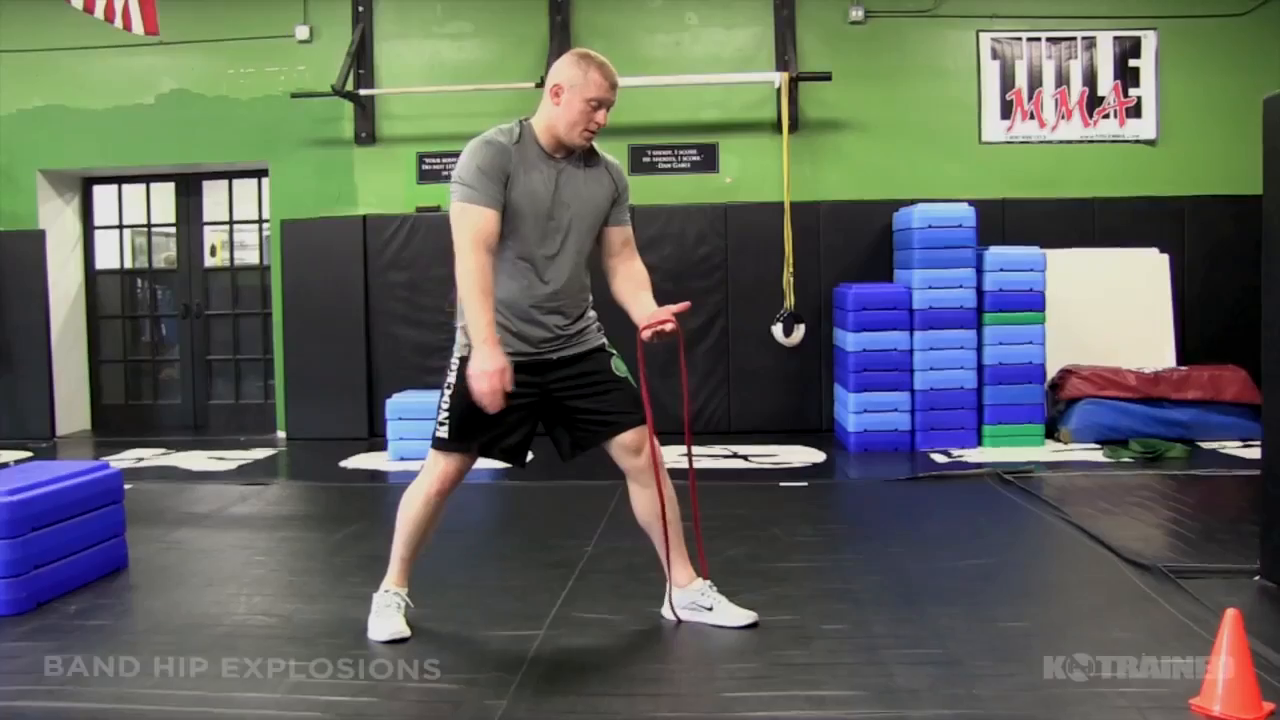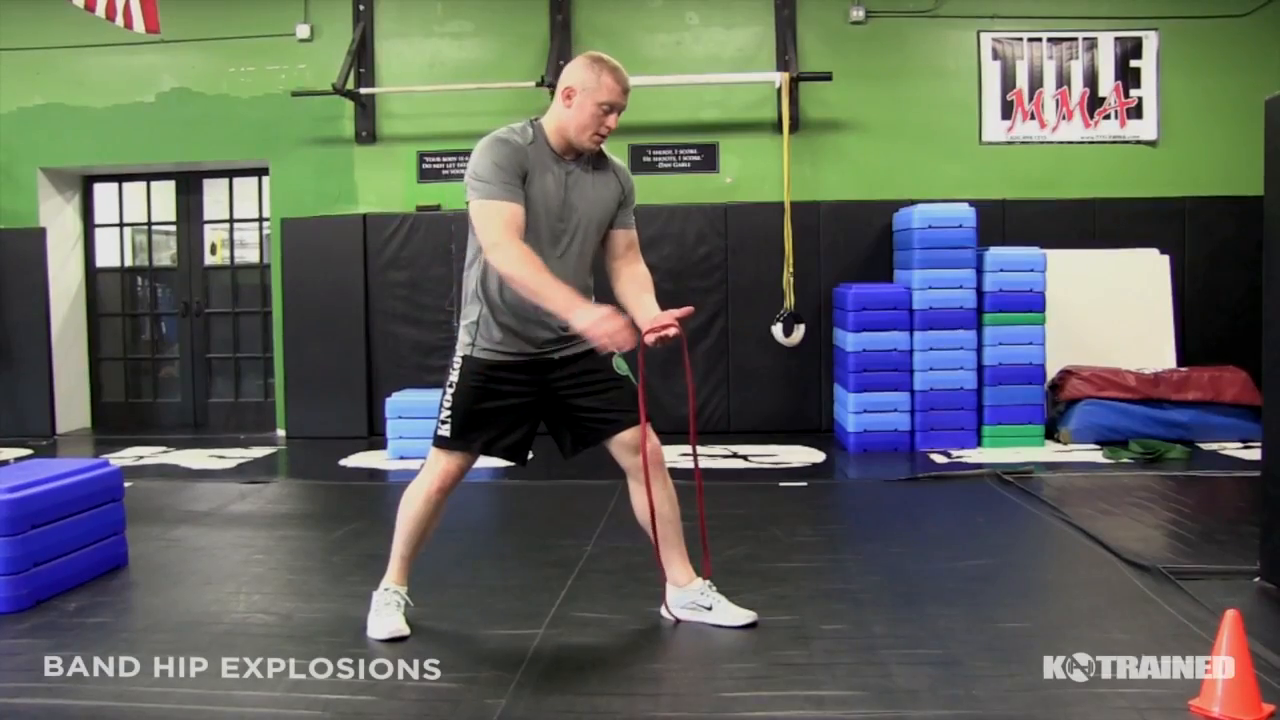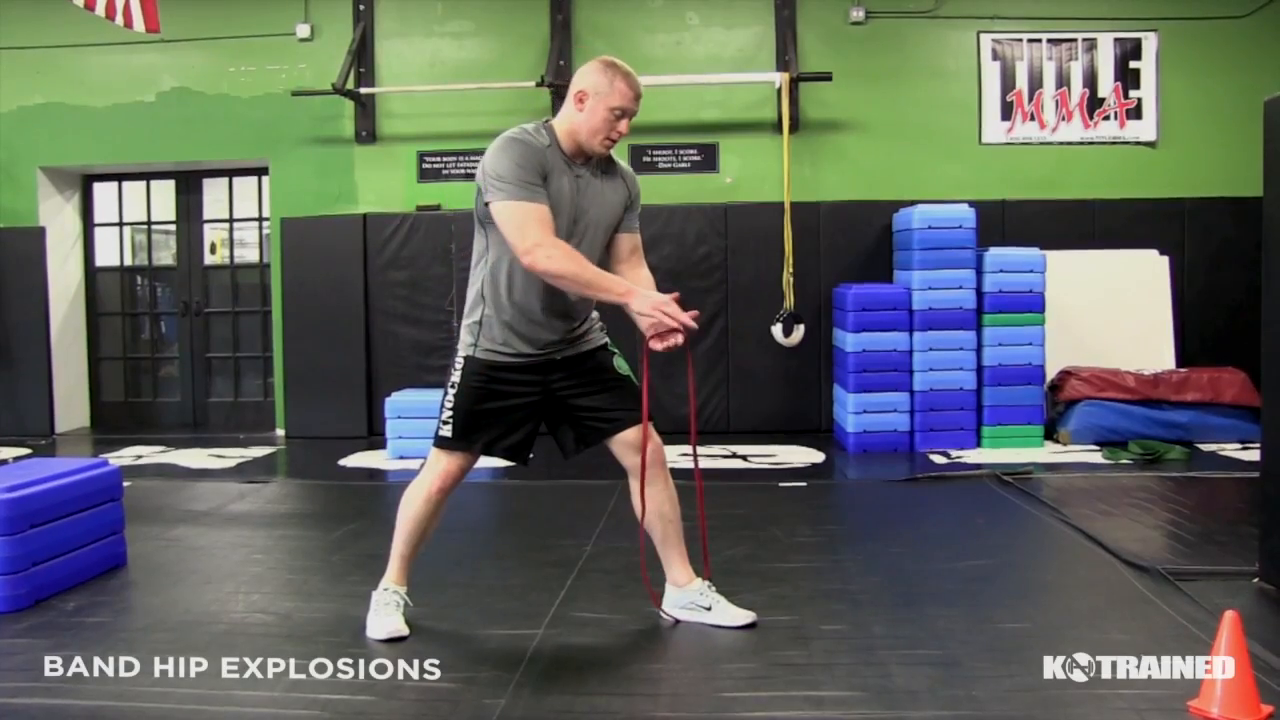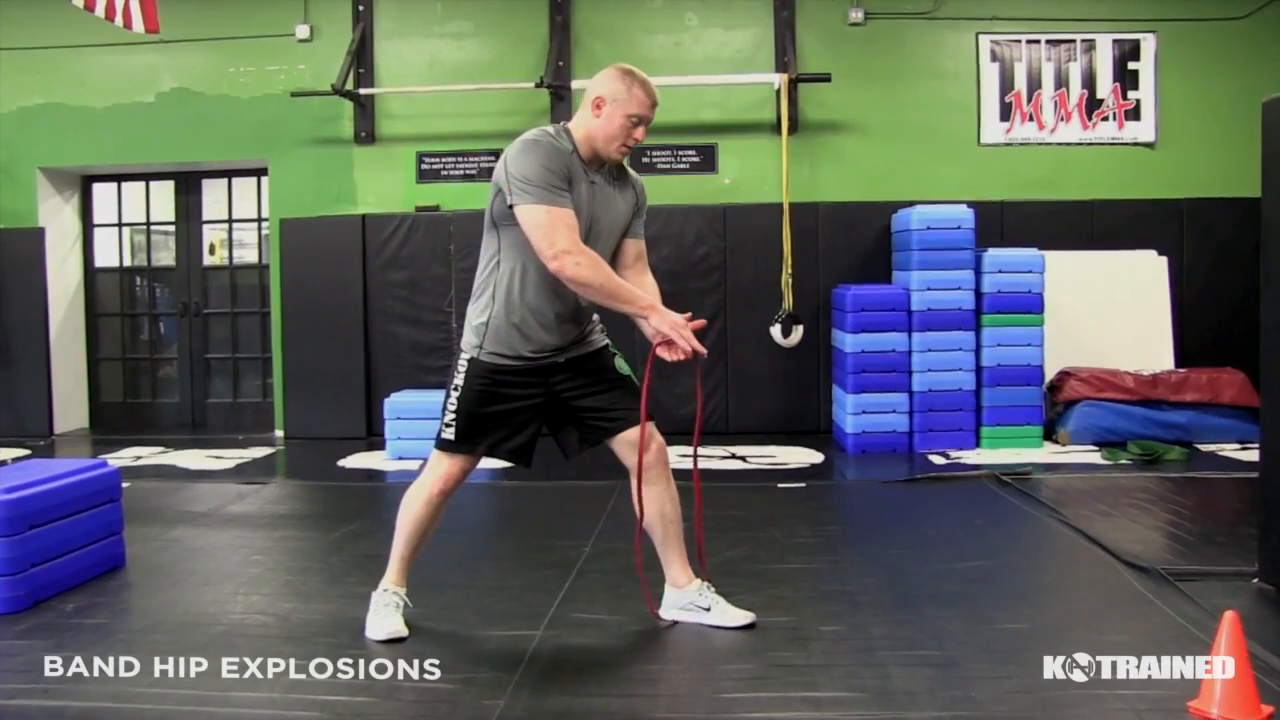
dt=0.3s
person 1, frame 1
left shoulder: (607, 174)
right shoulder: (491, 154)
left elbow: (621, 257)
right elbow: (473, 254)
left wrist: (644, 309)
right wrist: (486, 347)
left hip: (577, 346)
right hip: (499, 351)
left knee: (642, 454)
right knee: (442, 474)
left ankle: (685, 590)
right ankle: (392, 592)
person 1, frame 2
left shoulder: (614, 178)
right shoulder: (502, 152)
left elbow: (625, 261)
right elbow: (503, 250)
left wrist: (647, 314)
right wrist: (579, 311)
left hip: (576, 350)
right hip: (496, 349)
left knee: (645, 454)
right knee: (442, 473)
left ankle: (684, 590)
right ankle: (392, 590)
person 1, frame 3
left shoulder: (621, 181)
right shoulder: (515, 153)
left elbow: (629, 263)
right elbow: (536, 251)
left wrist: (650, 317)
right wrist: (631, 297)
left hip: (578, 347)
right hip: (499, 349)
left knee: (647, 452)
right knee: (443, 472)
left ankle: (684, 590)
right ankle: (391, 590)
person 1, frame 4
left shoulder: (629, 188)
right shoulder: (535, 155)
left elbow: (633, 270)
right elbow: (563, 259)
left wrist: (655, 328)
right wrist: (653, 311)
left hip: (578, 348)
right hip: (501, 352)
left knee: (650, 452)
right knee: (444, 475)
left ankle: (683, 592)
right ankle: (390, 591)
